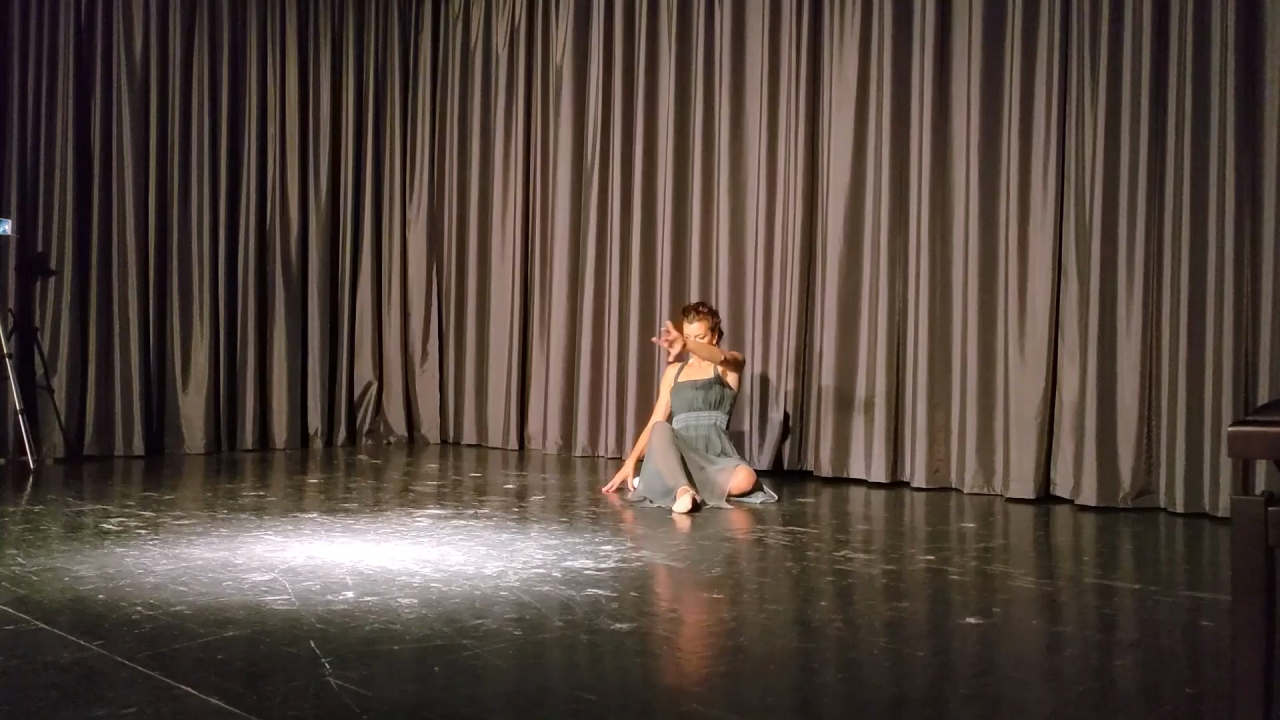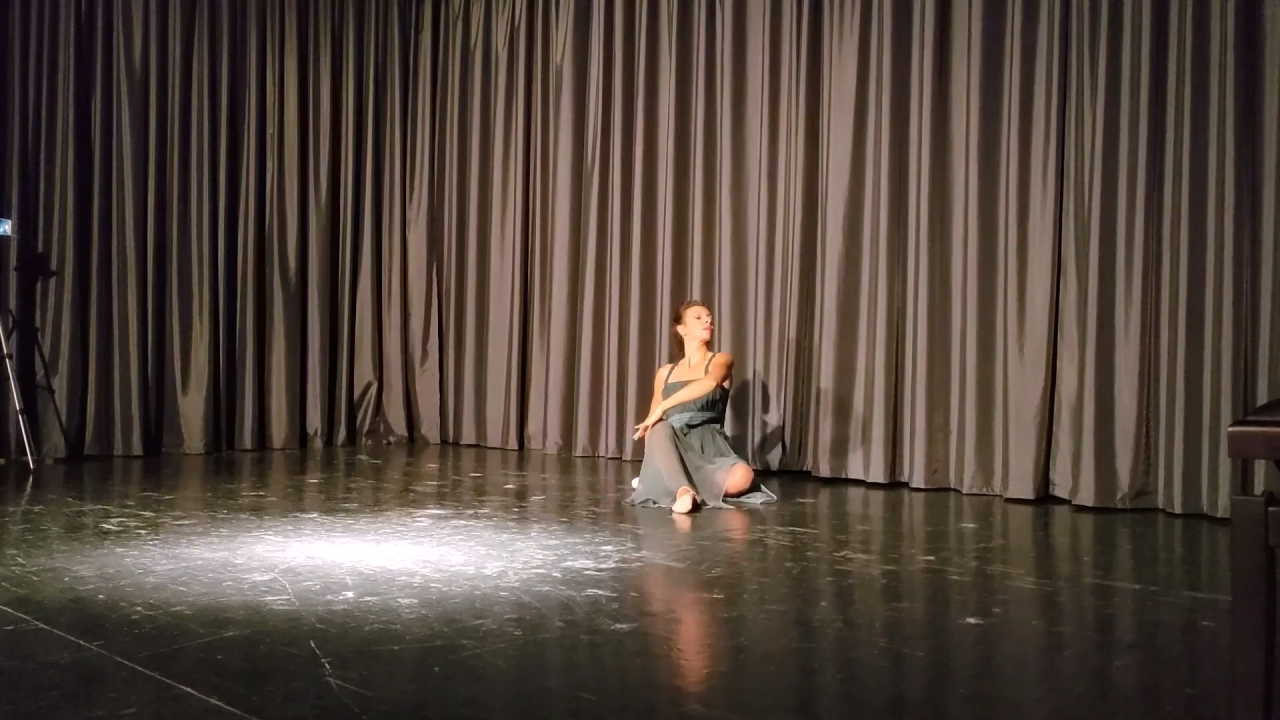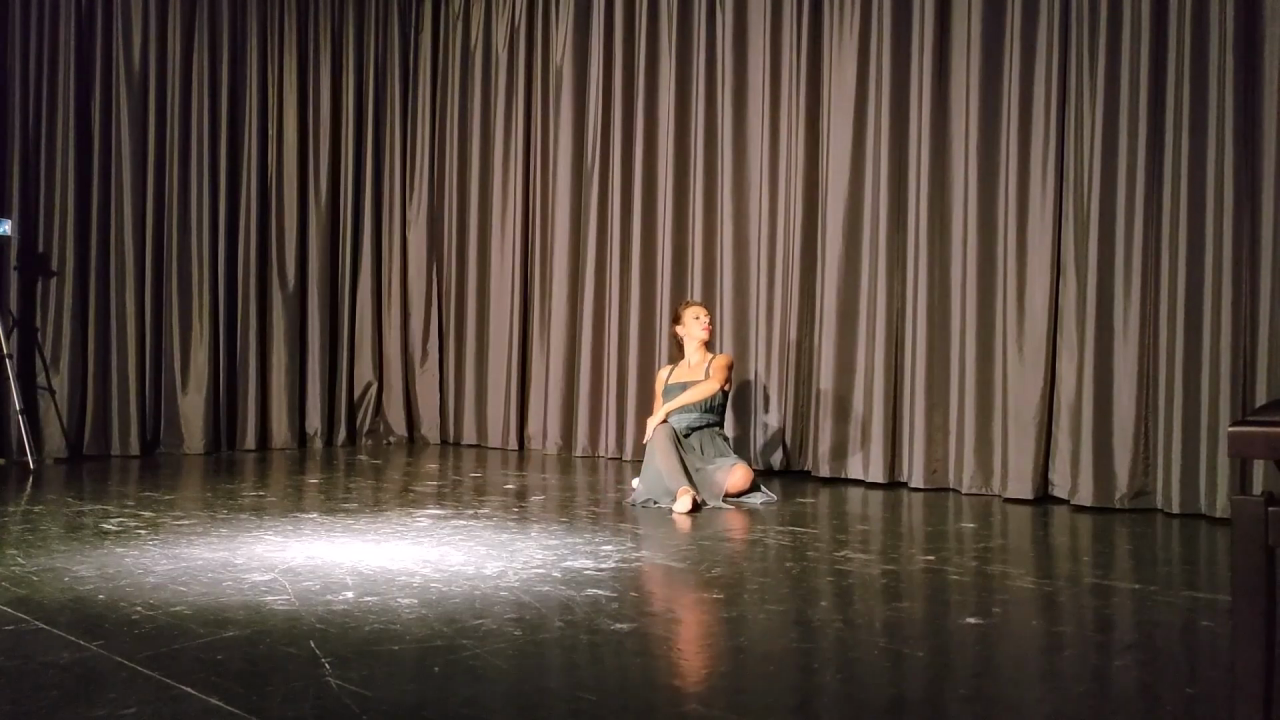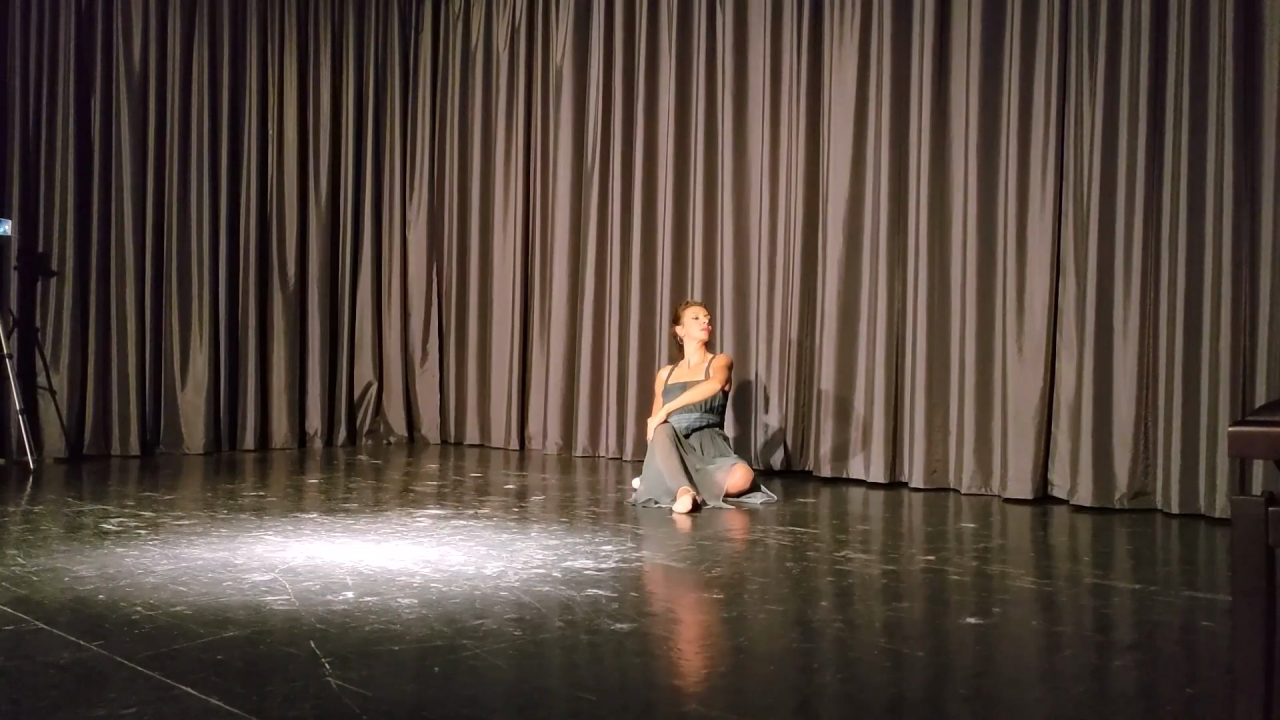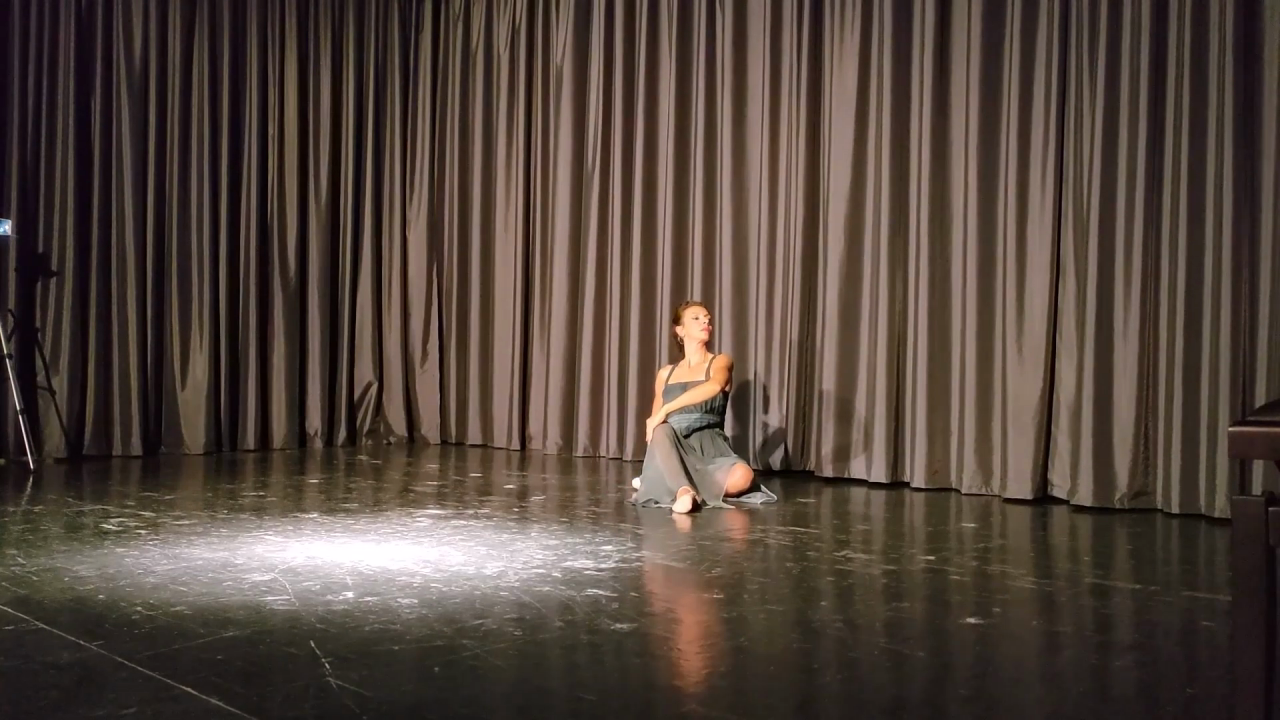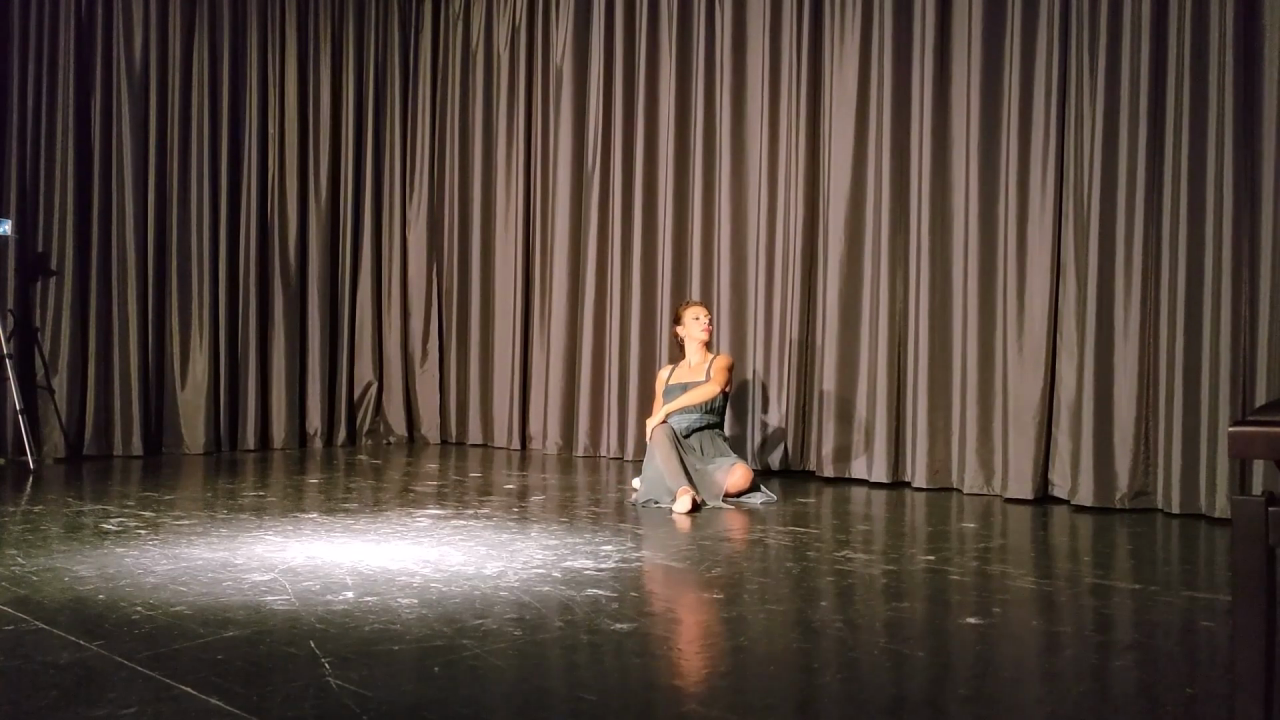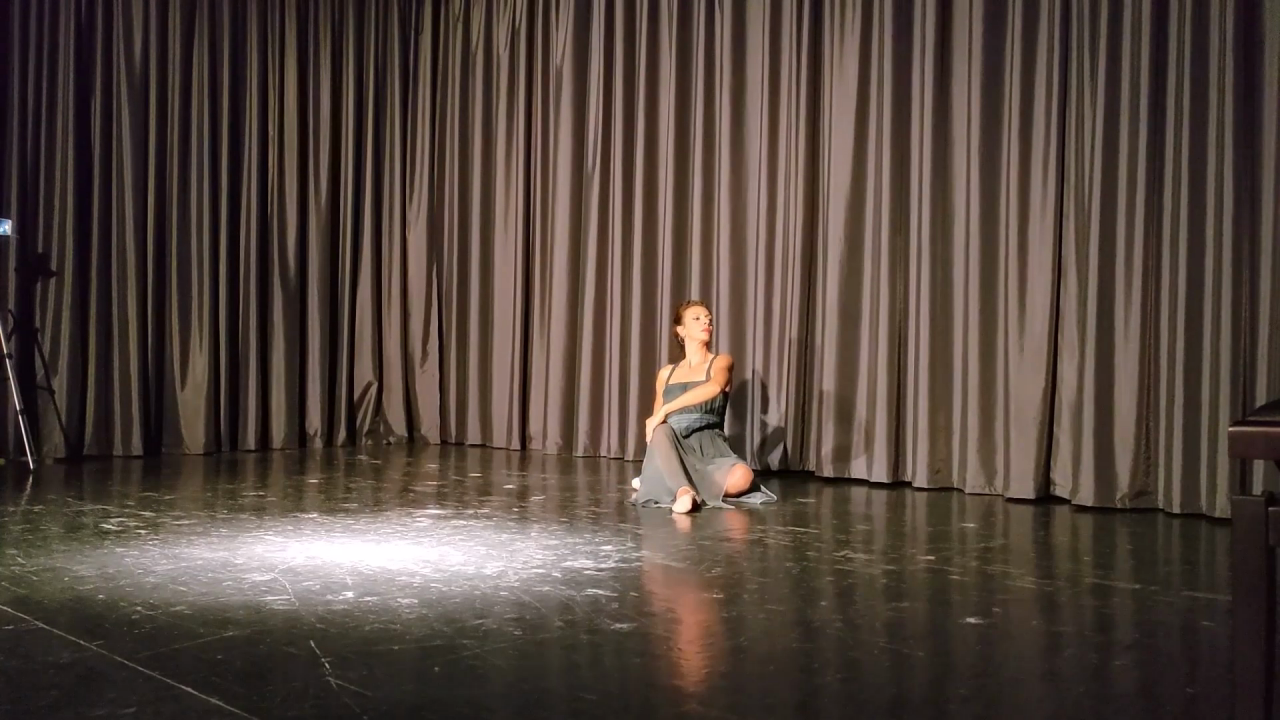
dt=0.7s
person 1, frame 1
left shoulder: (733, 363)
right shoulder: (674, 371)
left elbow: (720, 356)
right elbow: (655, 423)
left wrist: (685, 347)
right wrist: (631, 461)
left hip: (715, 451)
right hip: (678, 453)
left knee: (745, 478)
right knee: (661, 429)
left ankle: (676, 484)
right ankle: (684, 490)
person 1, frame 2
left shoulder: (721, 360)
right shoulder: (665, 373)
left elbow: (710, 382)
right elbow: (654, 422)
left wrist: (662, 407)
right wrist: (651, 452)
left hip: (711, 450)
right hip: (675, 451)
left knee: (742, 476)
right knee: (661, 428)
left ankle: (675, 484)
right ankle: (683, 490)
person 1, frame 3
left shoulder: (721, 362)
right shoulder: (665, 374)
left elbow: (714, 384)
right elbow: (656, 423)
left wrist: (665, 410)
left hip: (710, 448)
right hip: (674, 450)
left knee: (742, 477)
right knee: (661, 430)
left ankle: (673, 483)
right ankle: (684, 490)
person 1, frame 4
left shoulder: (720, 361)
right shoulder: (665, 374)
left elbow: (715, 384)
right elbow: (655, 424)
left wrist: (666, 409)
left hip: (710, 448)
right hip: (674, 450)
left knee: (741, 477)
right knee: (662, 430)
left ankle: (676, 484)
right ankle: (683, 490)
person 1, frame 5
left shoulder: (721, 362)
right shoulder: (665, 374)
left elbow: (715, 386)
right elbow: (655, 424)
left wrist: (666, 409)
left hip: (709, 448)
right hip: (674, 450)
left knee: (742, 476)
right knee: (662, 431)
left ankle: (669, 482)
right ankle: (683, 490)
person 1, frame 6
left shoulder: (721, 362)
right shoulder: (666, 374)
left elbow: (715, 387)
right elbow: (655, 423)
left wrist: (665, 410)
left hip: (709, 448)
right hip: (674, 450)
left knee: (742, 476)
right knee: (661, 431)
left ankle: (673, 484)
right ankle: (683, 490)
person 1, frame 7
left shoulder: (721, 362)
right shoulder: (666, 374)
left elbow: (715, 387)
right elbow: (655, 423)
left wrist: (665, 410)
left hip: (709, 448)
right hip: (674, 449)
left knee: (742, 477)
right knee: (661, 432)
left ankle: (668, 482)
right ankle: (683, 490)
